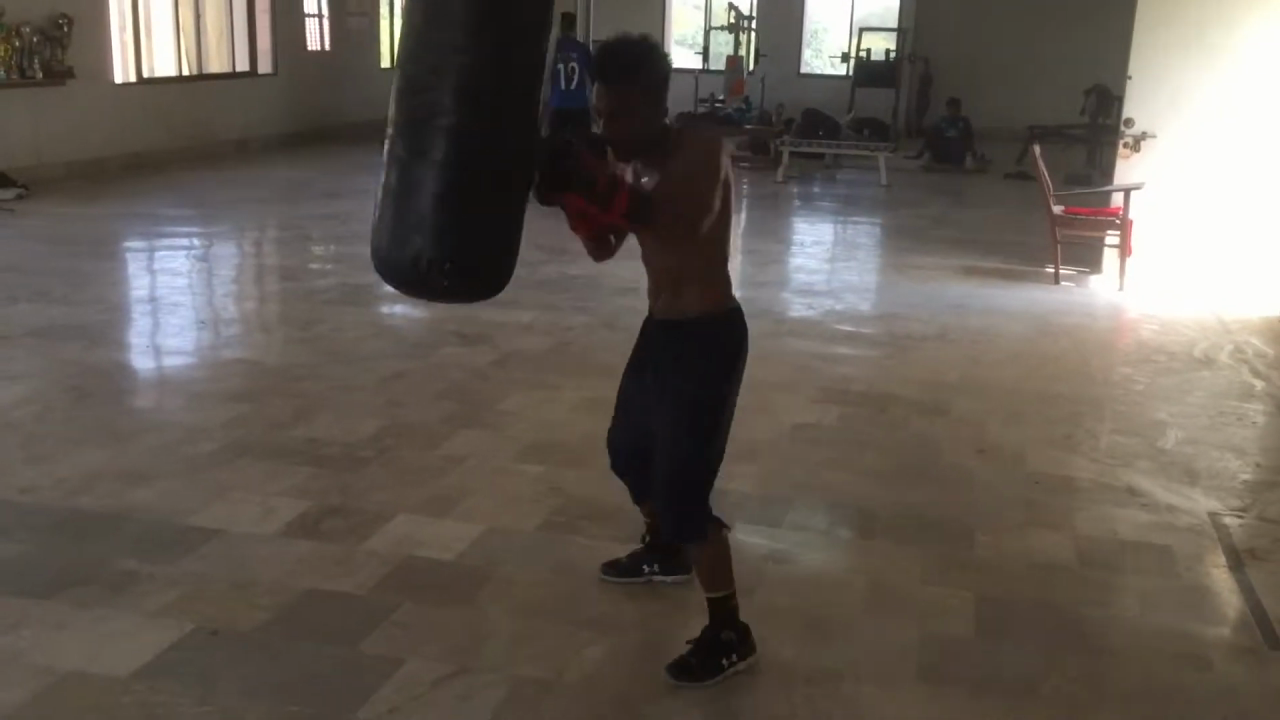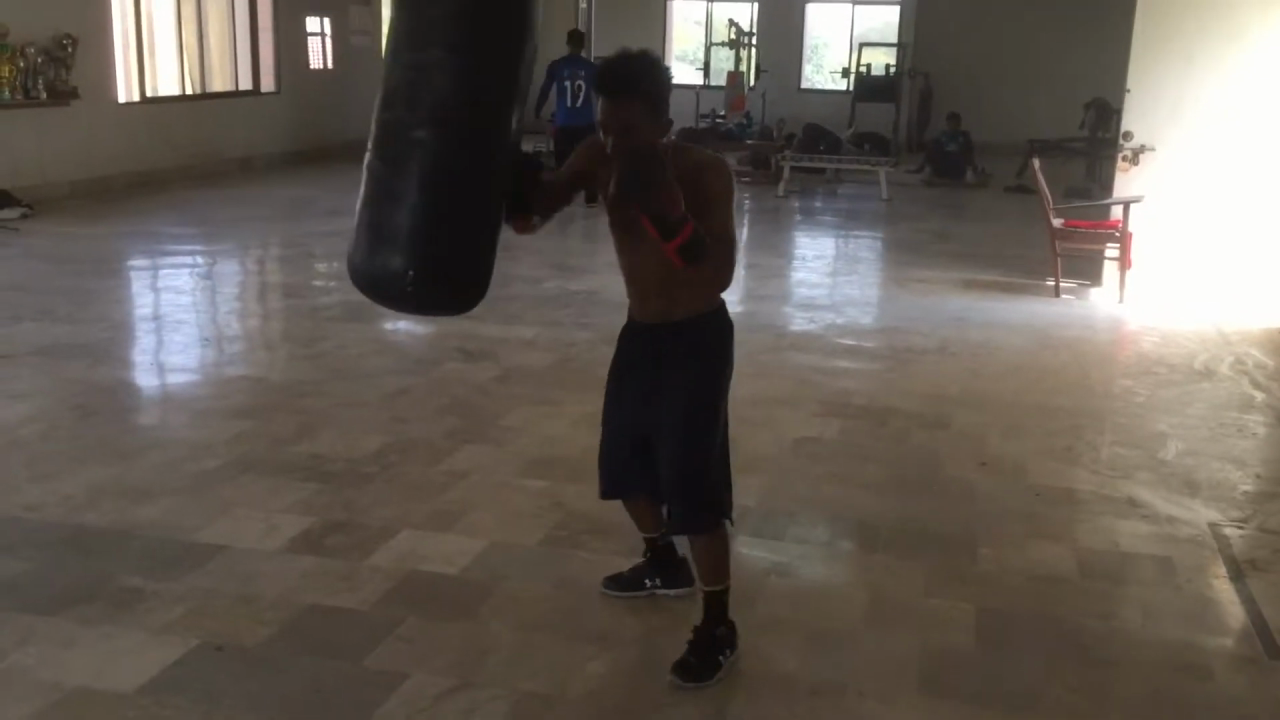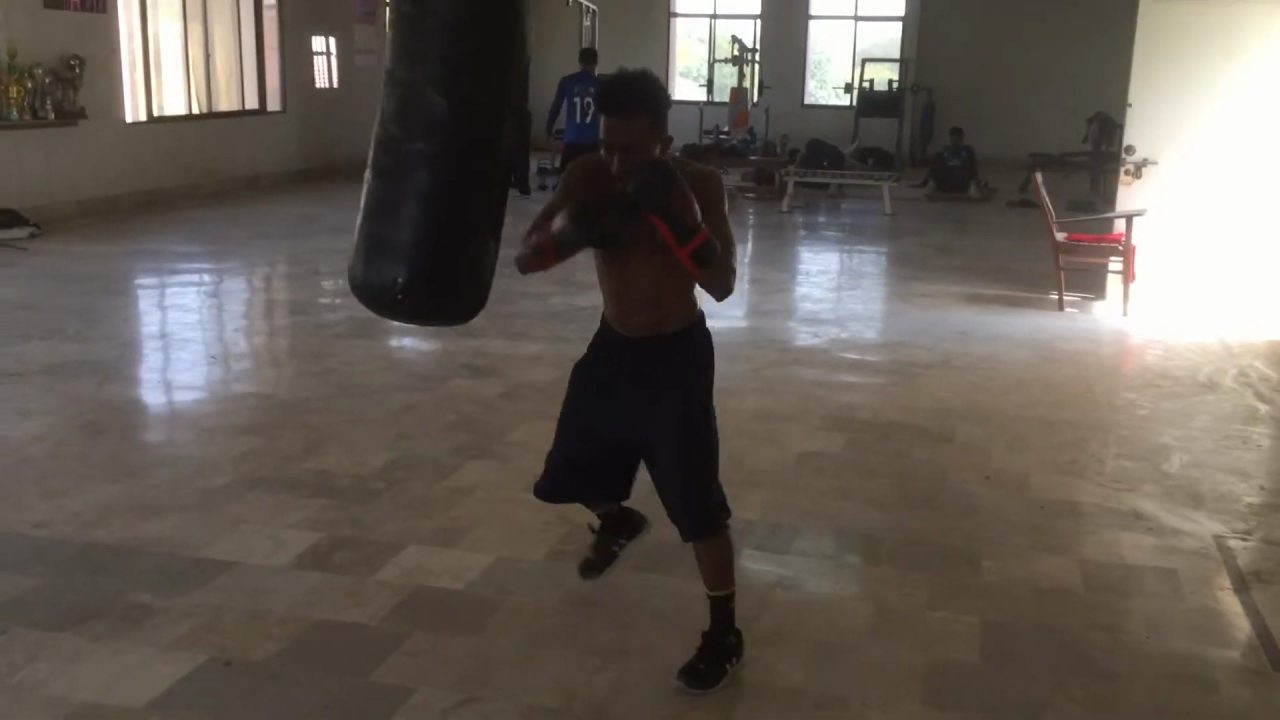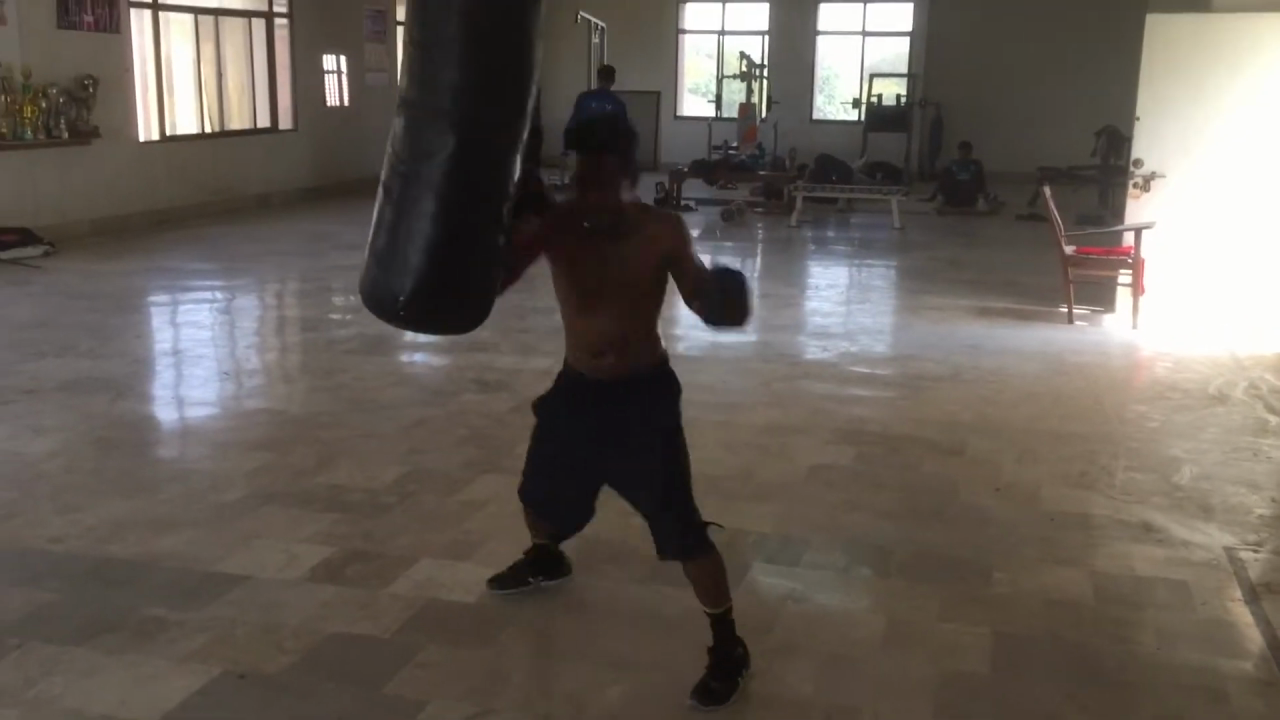
dt=0.2s
person 1, frame 1
left shoulder: (702, 151)
right shoulder: (622, 158)
left elbow: (683, 229)
right elbow: (602, 248)
left wrist: (589, 185)
right wrist: (570, 187)
left hip: (709, 338)
right hip: (661, 328)
left knee: (683, 490)
right knee: (633, 450)
left ankle: (728, 633)
right ankle: (663, 549)
person 1, frame 2
left shoulder: (706, 172)
right shoulder: (599, 157)
left elbow: (720, 277)
right elbow: (530, 219)
left wrist: (670, 212)
right wrist: (524, 197)
left hip: (698, 340)
right hip: (640, 333)
left knee: (694, 486)
right knee: (625, 465)
left ankle: (717, 628)
right ankle: (664, 563)
person 1, frame 3
left shoulder: (699, 184)
right shoulder: (587, 177)
left elbow: (722, 284)
right elbow: (524, 259)
left wrist: (681, 216)
right wrist: (570, 236)
left hip: (680, 353)
right hip: (613, 345)
left knee: (694, 499)
right knee: (573, 471)
left ankle: (724, 633)
right ankle: (615, 522)
person 1, frame 4
left shoulder: (661, 229)
right shoulder: (552, 222)
left elbow: (706, 304)
left wrist: (722, 289)
right wrist: (511, 228)
left hip: (647, 390)
right hip: (578, 389)
left knee: (678, 526)
right knee: (543, 494)
left ankle: (728, 649)
right ankle: (544, 559)
